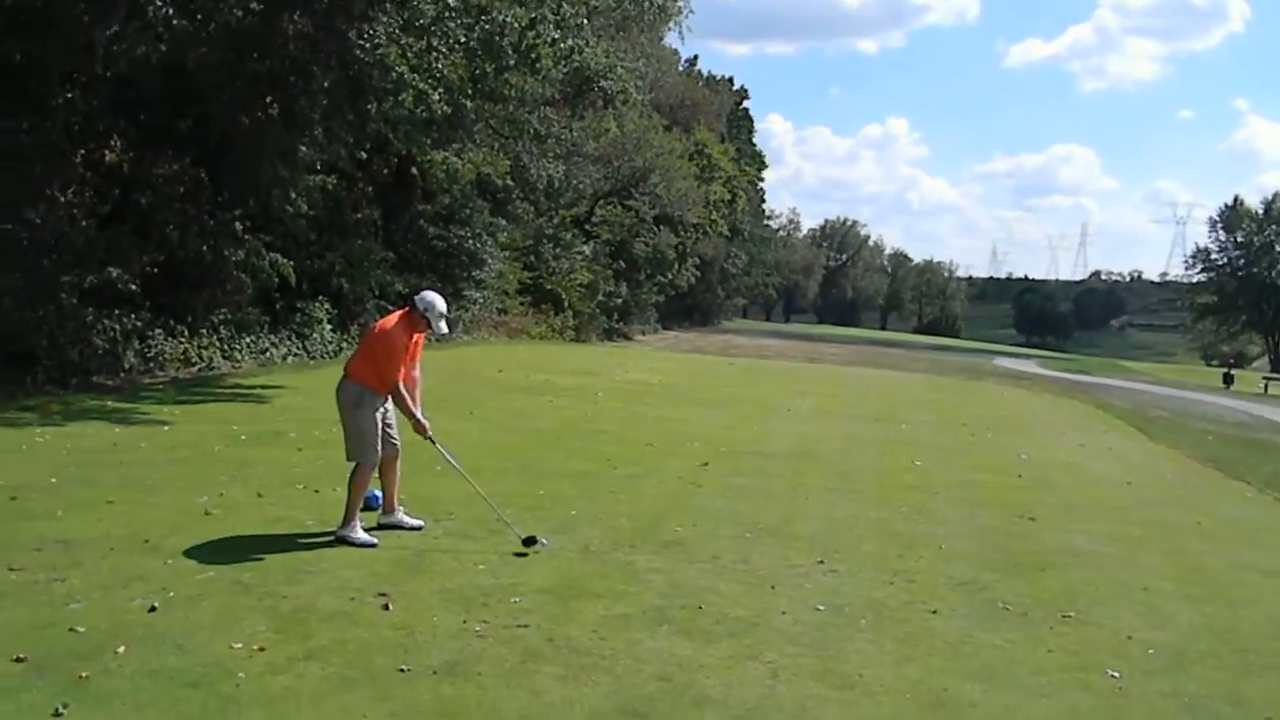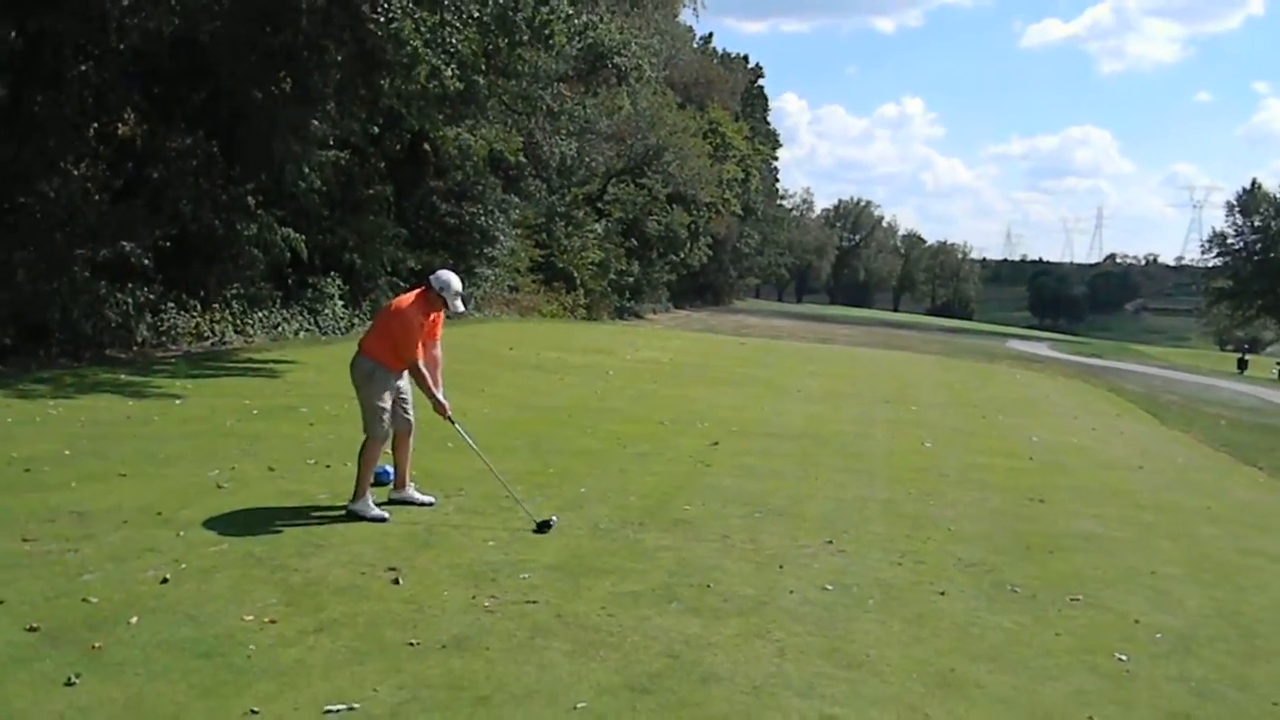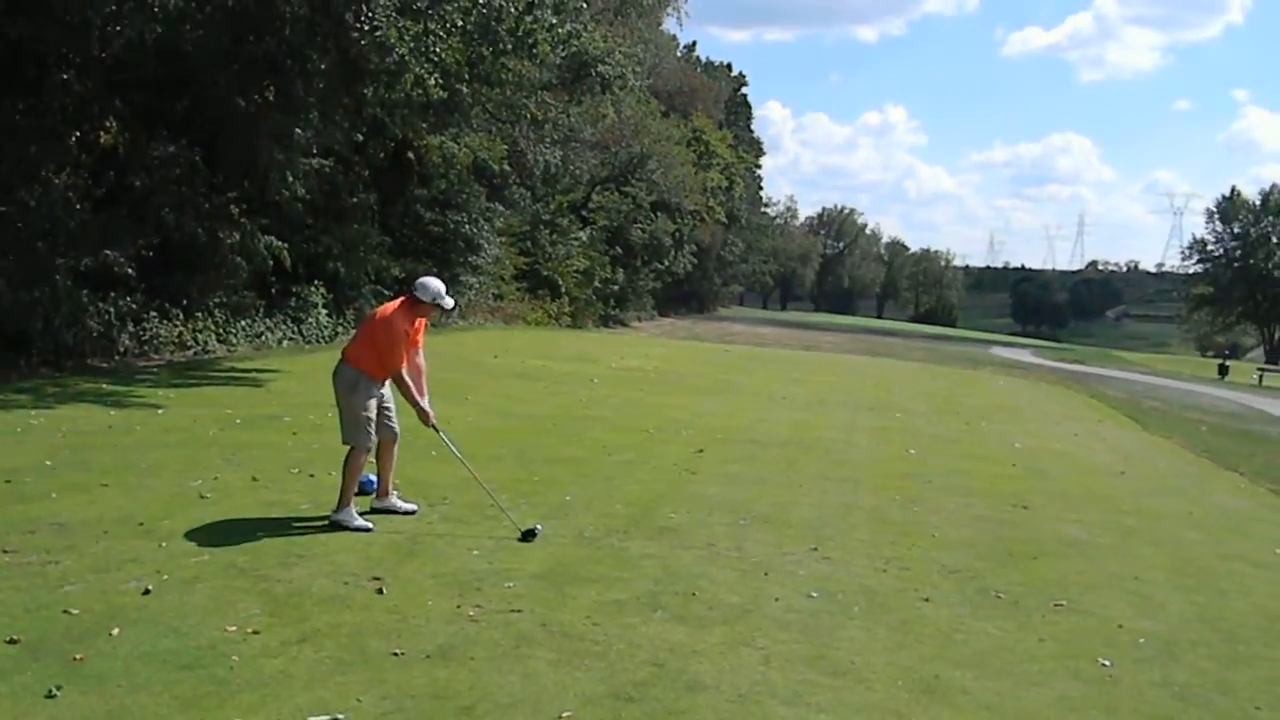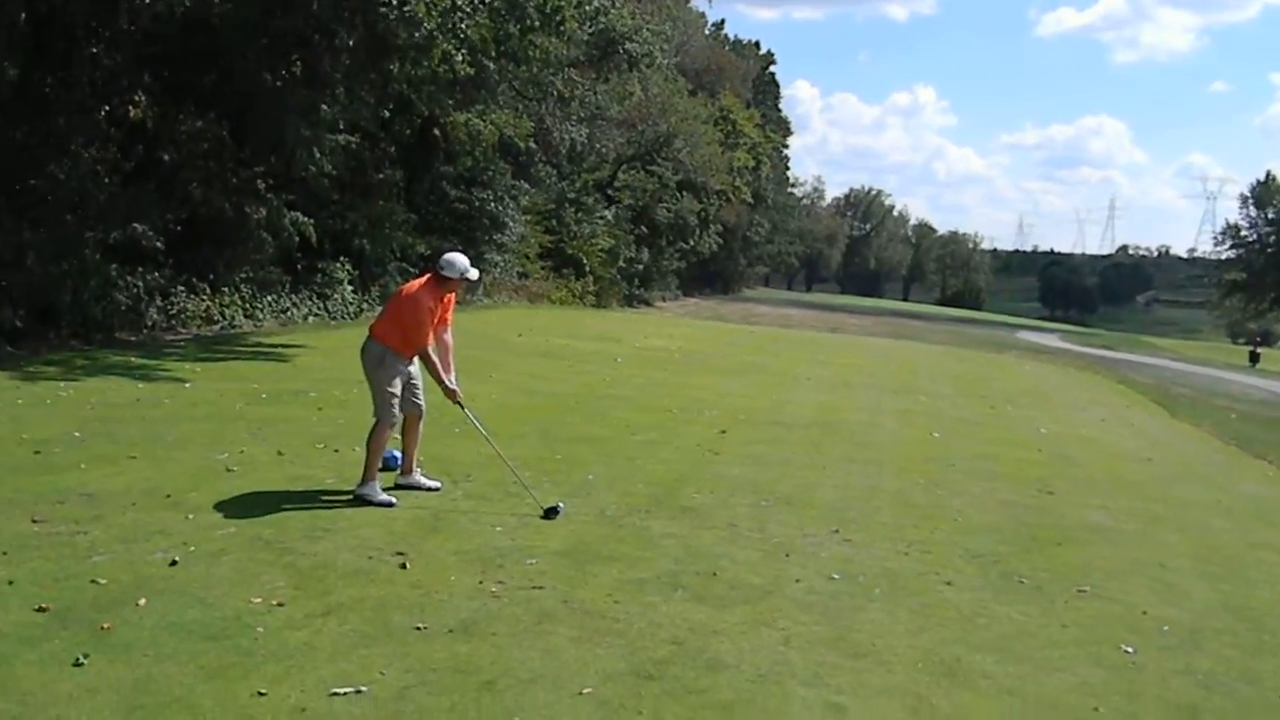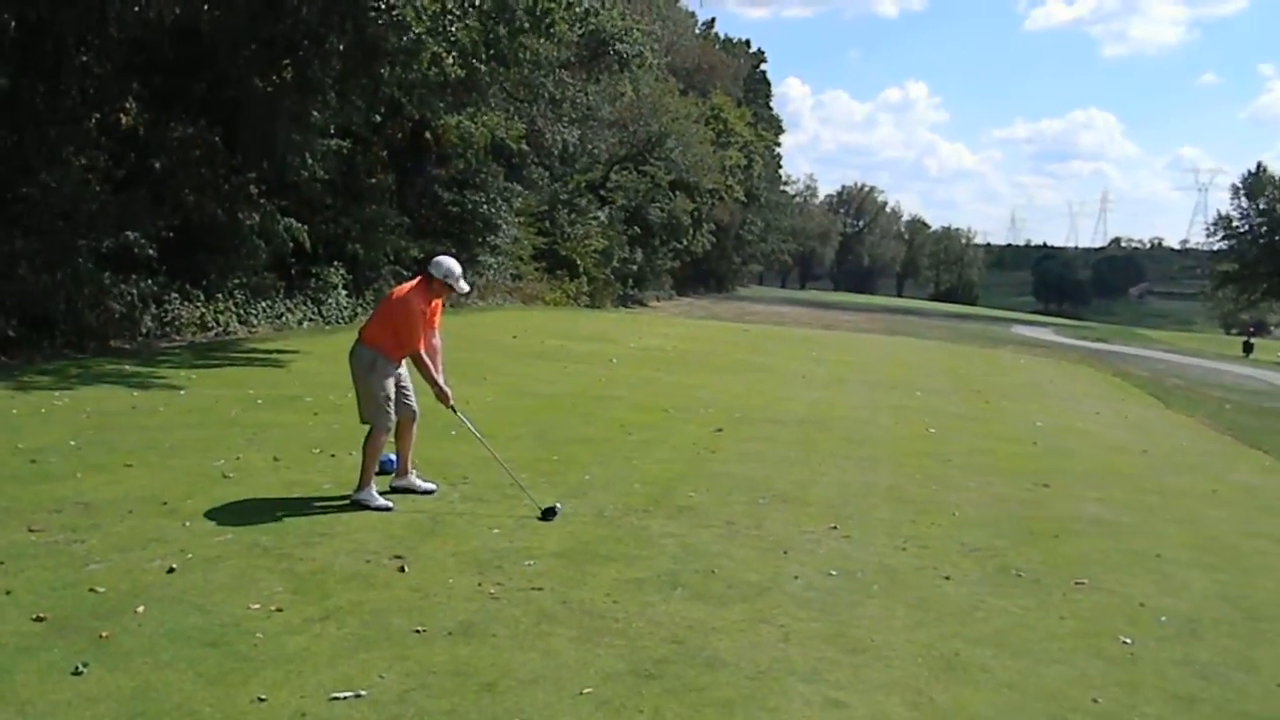
dt=0.3s
person 1, frame 1
left shoulder: (416, 330)
right shoulder: (392, 333)
left elbow: (412, 371)
right elbow: (396, 386)
left wrist: (418, 411)
right wrist: (415, 419)
left hip: (379, 394)
right hip: (359, 393)
left knee: (392, 452)
right knee: (369, 459)
left ankle: (390, 513)
right ankle: (349, 526)
person 1, frame 2
left shoulder: (434, 309)
right shoulder: (407, 312)
left elbow: (433, 349)
right elbow: (416, 365)
left wrist: (438, 390)
right wrist: (434, 399)
left hip: (395, 369)
right hip: (372, 368)
left knee: (405, 427)
right knee: (379, 432)
left ankle: (402, 488)
right ankle: (359, 499)
person 1, frame 3
left shoulder: (418, 316)
right shoulder: (393, 321)
left elbow: (416, 356)
right elbow: (399, 374)
left wrist: (424, 399)
right wrist: (419, 407)
left hip: (377, 378)
right hip: (355, 378)
left knee: (390, 435)
right knee: (363, 443)
left ankle: (384, 497)
right ankle: (343, 510)
person 1, frame 4
left shoulder: (446, 294)
right shoulder: (419, 299)
left elbow: (444, 334)
right elbow: (425, 350)
left wrist: (451, 375)
right wrist: (444, 385)
left hip: (405, 355)
right hip: (383, 353)
left knee: (415, 412)
right knee: (388, 417)
left ankle: (408, 473)
right ankle: (367, 484)
person 1, frame 5
left shoulder: (434, 297)
right shoulder: (410, 301)
left elbow: (432, 338)
right elbow: (417, 353)
left wrist: (440, 379)
right wrist: (437, 387)
left hip: (393, 358)
right hip: (372, 358)
left knee: (408, 414)
right knee: (384, 422)
left ankle: (403, 475)
right ankle: (364, 490)
